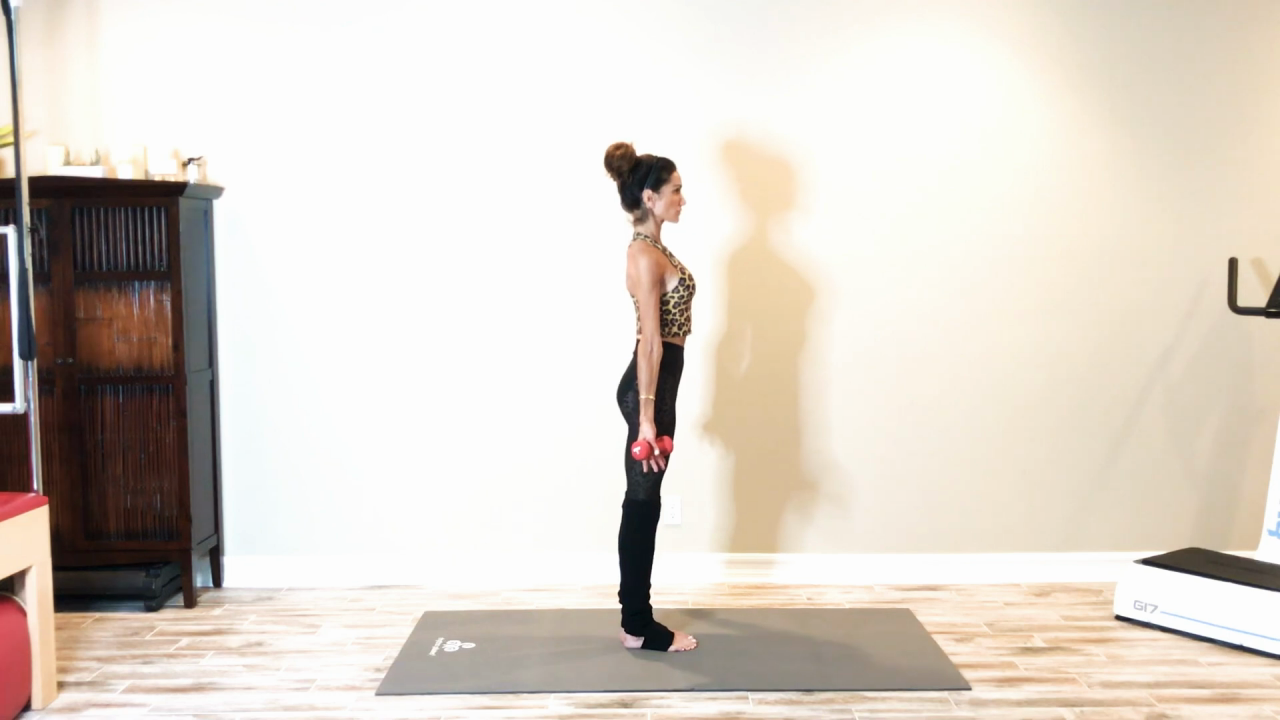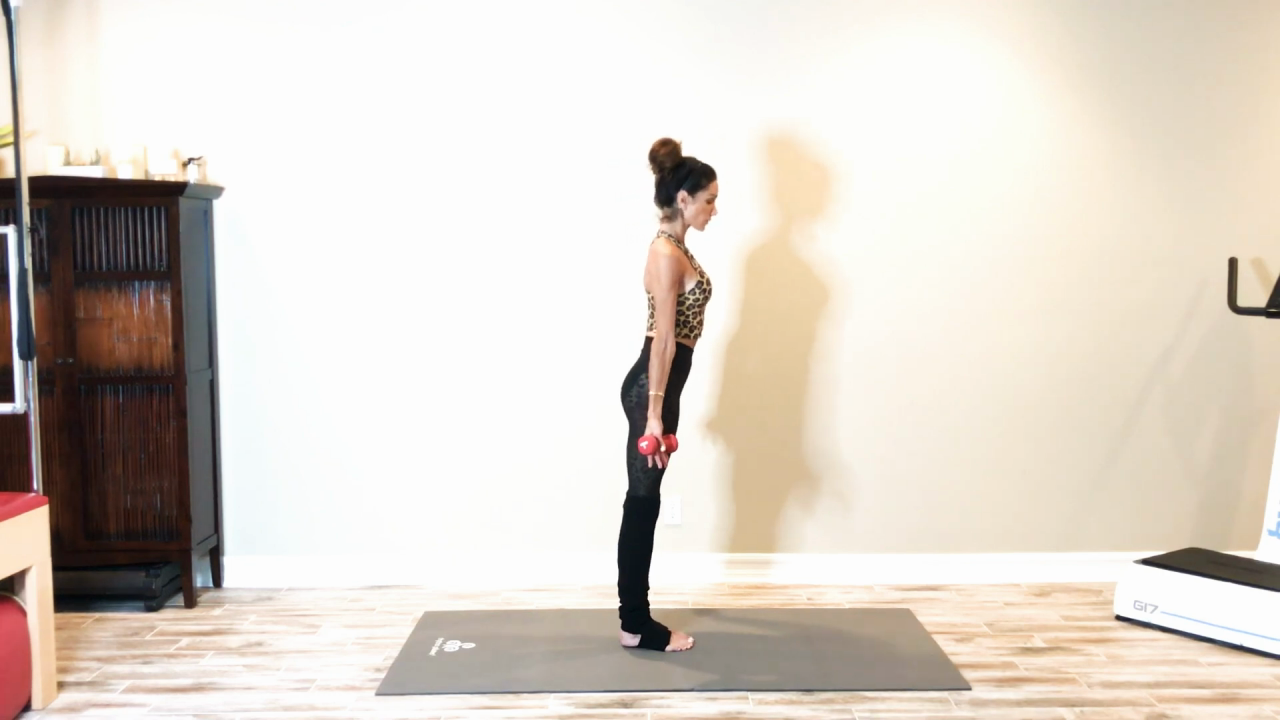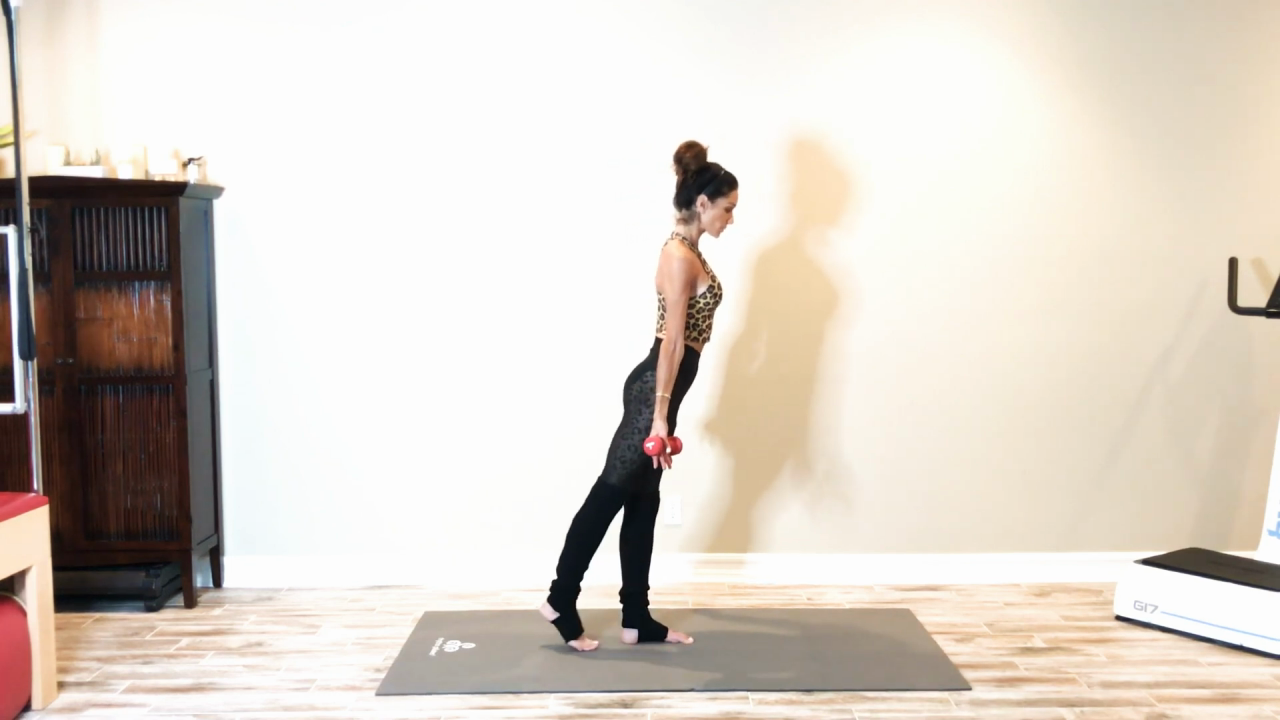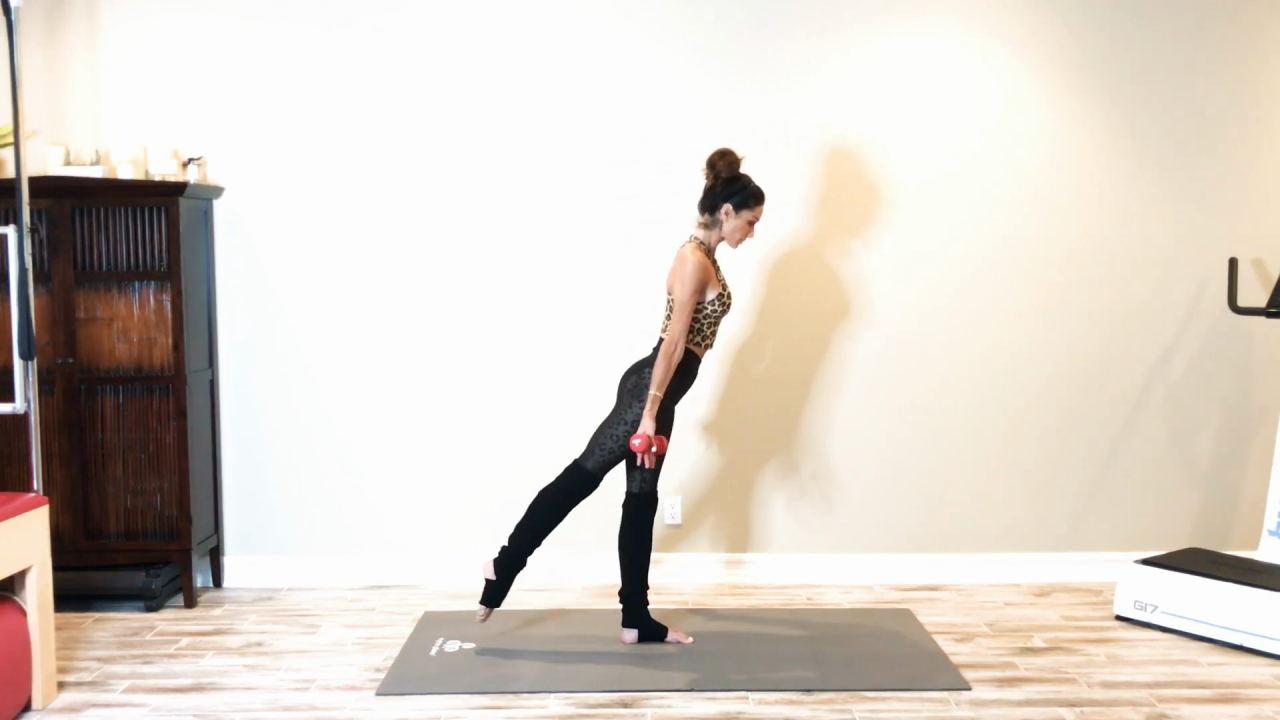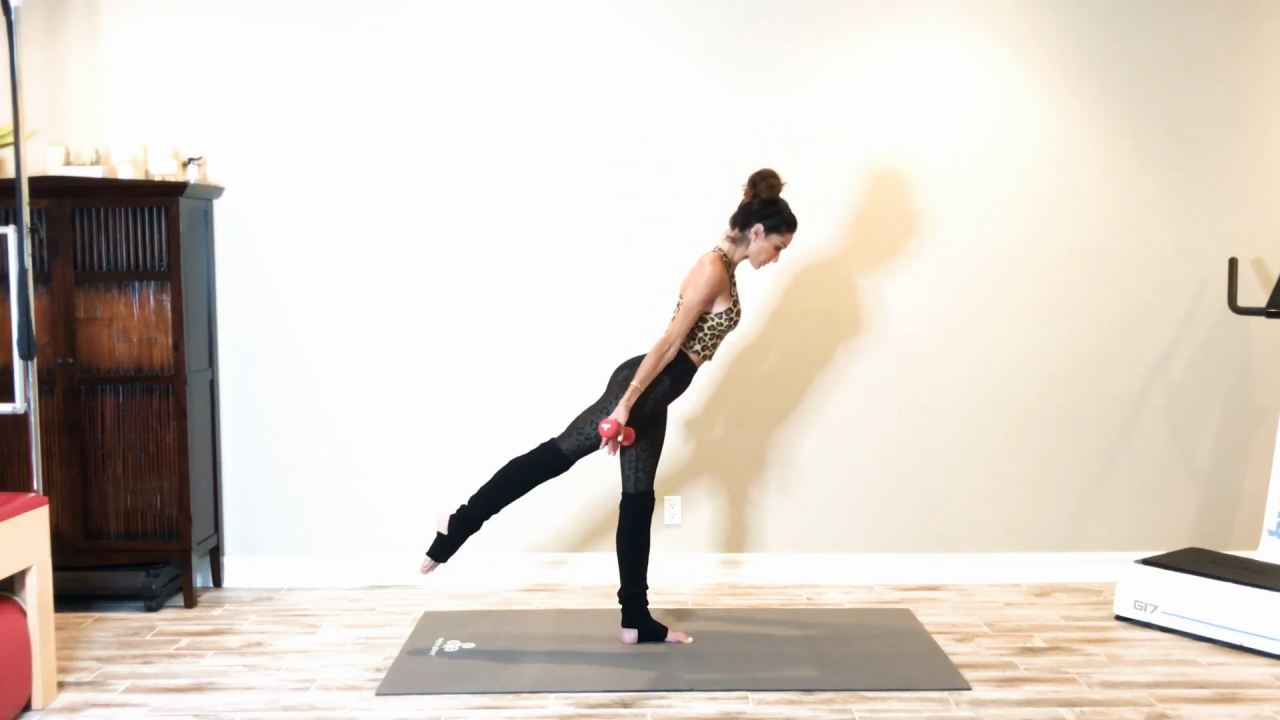
dt=1s
person 1, frame 1
left shoulder: (653, 247)
right shoulder: (644, 255)
right elbow: (650, 340)
right wrist: (647, 416)
left hip: (658, 382)
right hip: (649, 385)
left knee: (643, 504)
right knee: (642, 505)
left ankle: (637, 619)
right ankle: (638, 628)
person 1, frame 2
left shoulder: (674, 248)
right shoulder: (666, 254)
right elbow: (662, 338)
right wrist: (654, 413)
left hip: (659, 384)
right hip: (650, 386)
left knee: (645, 502)
right knee: (641, 503)
left ankle: (639, 618)
right ankle: (635, 626)
person 1, frame 3
left shoulder: (688, 251)
right shoulder: (679, 256)
right elbow: (671, 339)
right wrist: (659, 415)
left hip: (661, 388)
right hip: (654, 387)
left knee: (642, 500)
right knee: (610, 491)
left ankle: (636, 619)
right ankle: (561, 602)
person 1, frame 4
left shoulder: (702, 257)
right shoulder: (694, 261)
right elbow: (673, 341)
right wrist: (650, 412)
left hip: (659, 388)
right hip: (650, 386)
left knee: (641, 500)
right knee: (583, 474)
left ankle: (636, 620)
right ankle: (504, 567)
person 1, frame 5
left shoulder: (723, 271)
right shoulder: (713, 270)
right elbow: (669, 341)
right wrist: (625, 404)
left hip: (653, 393)
right hip: (644, 386)
left knee: (638, 500)
right knee: (556, 455)
left ankle: (635, 620)
right ankle: (459, 526)
